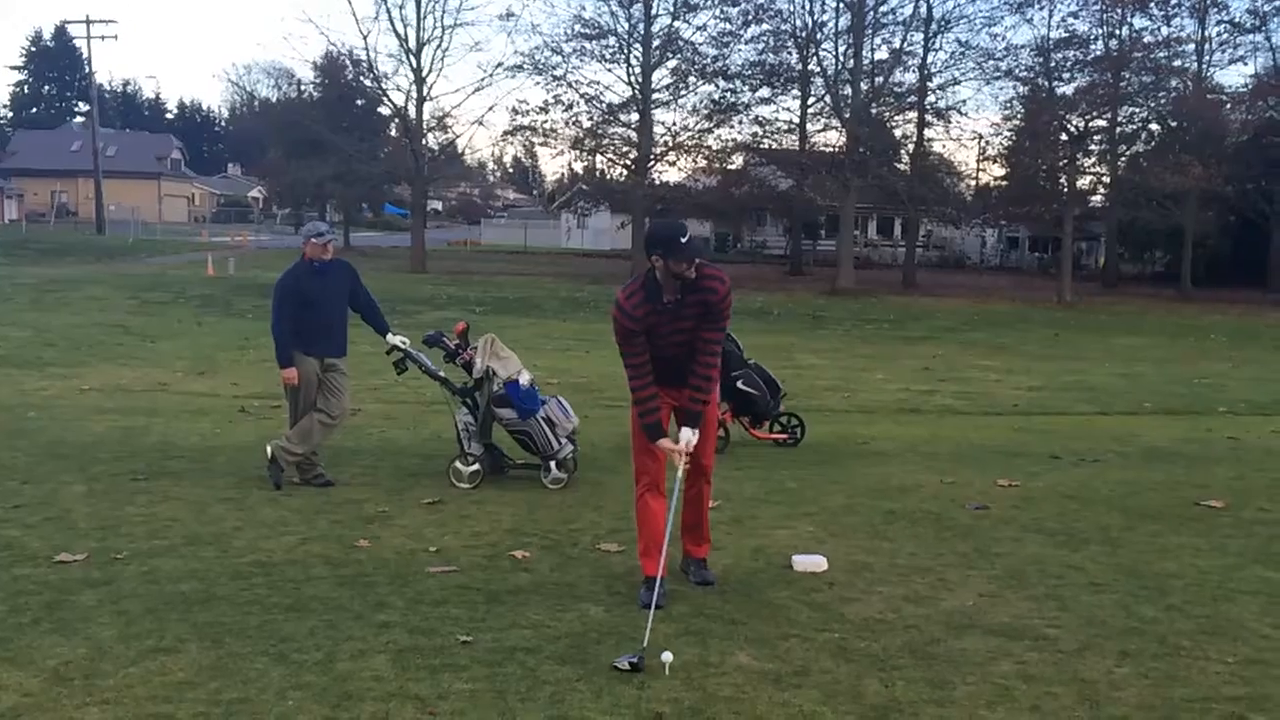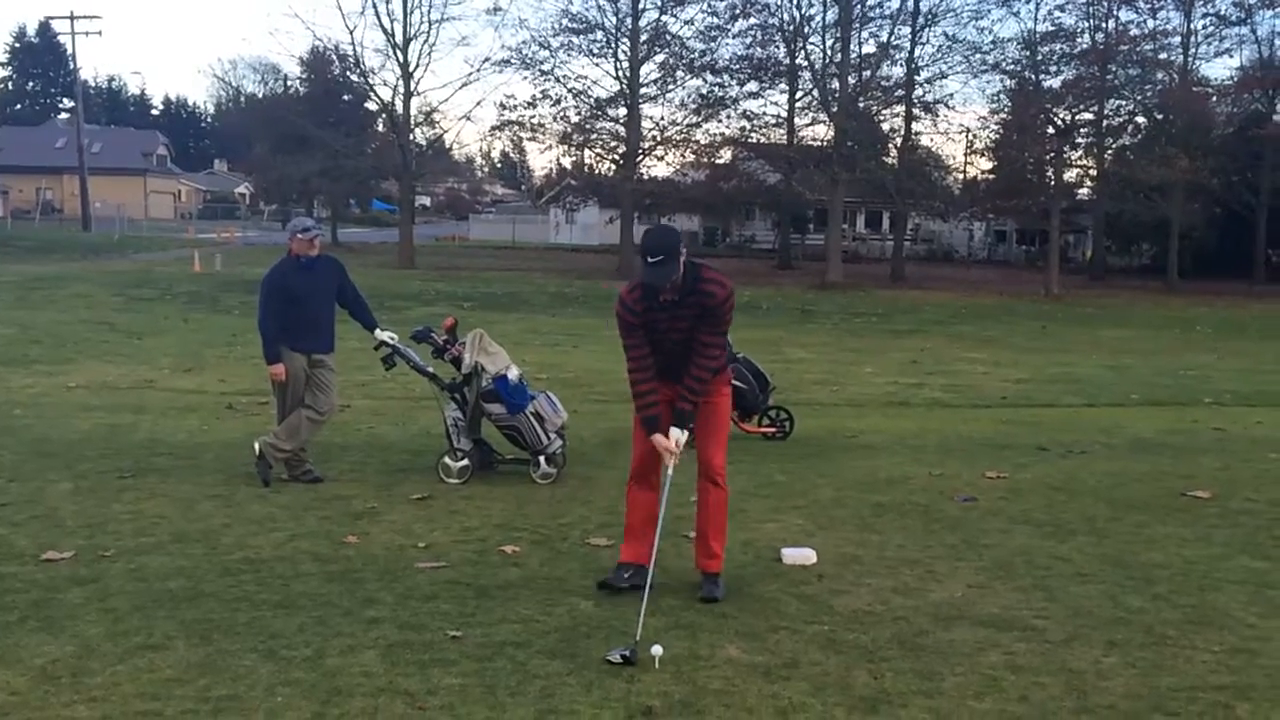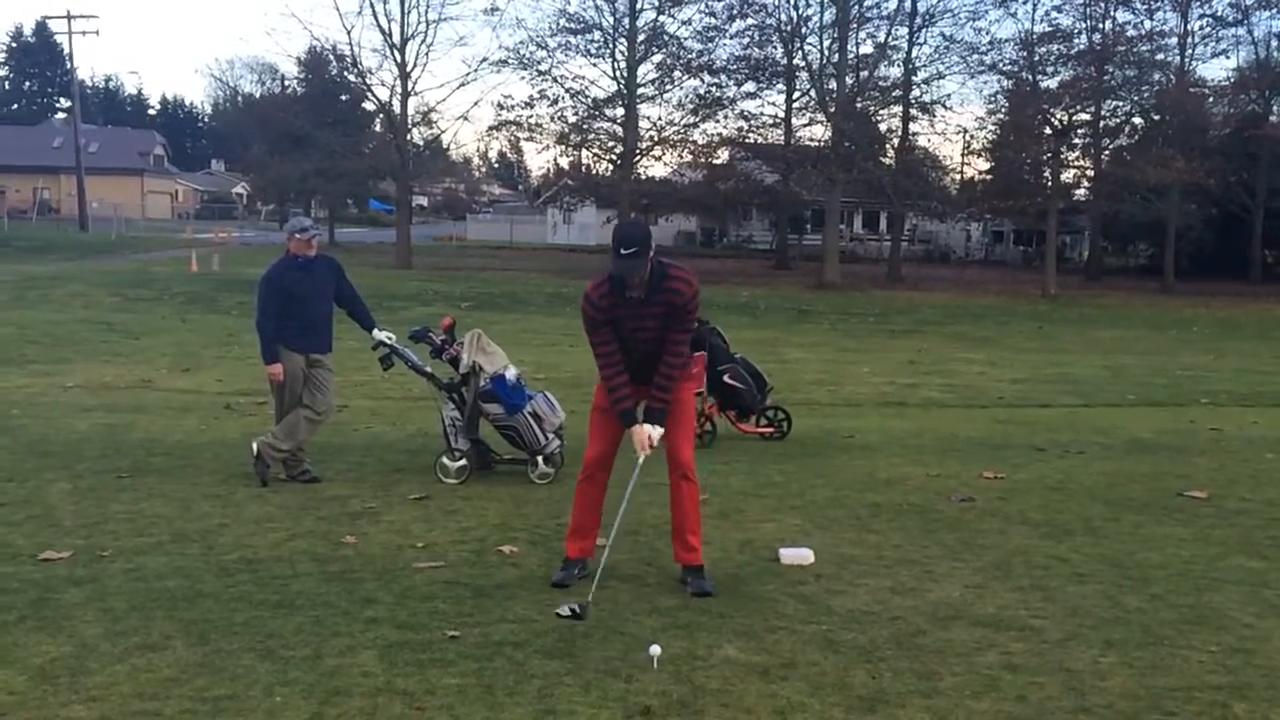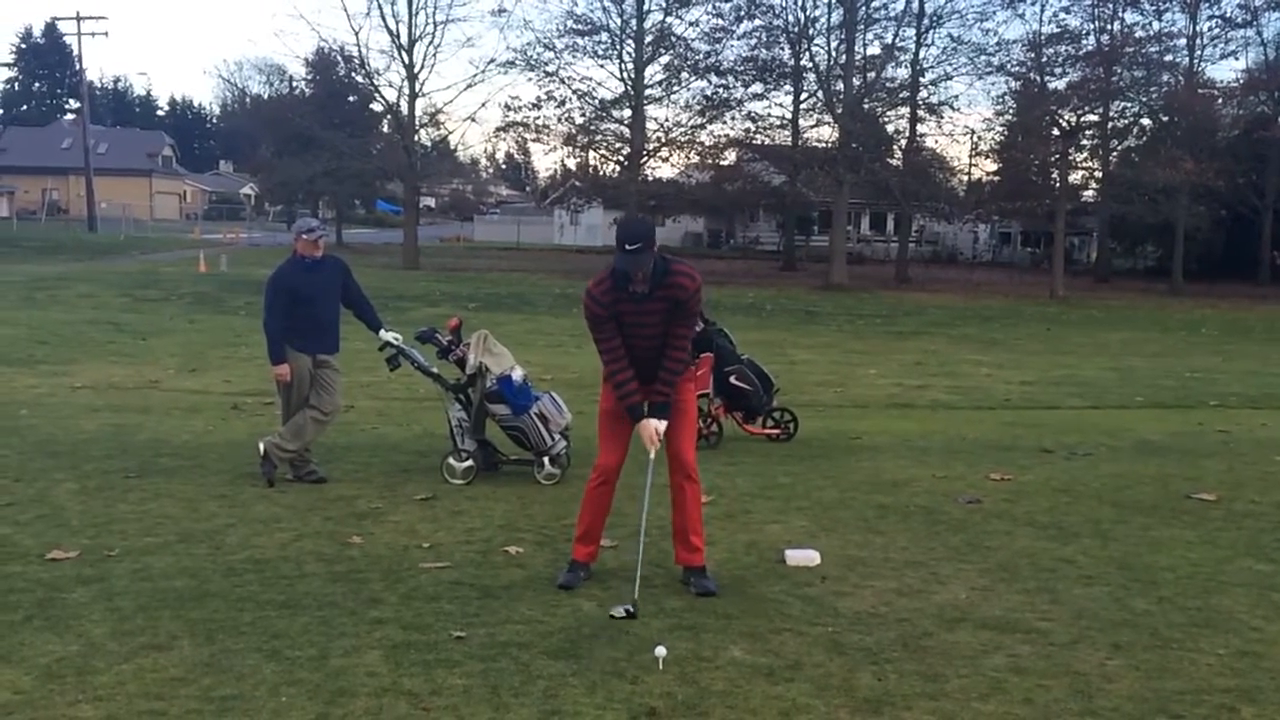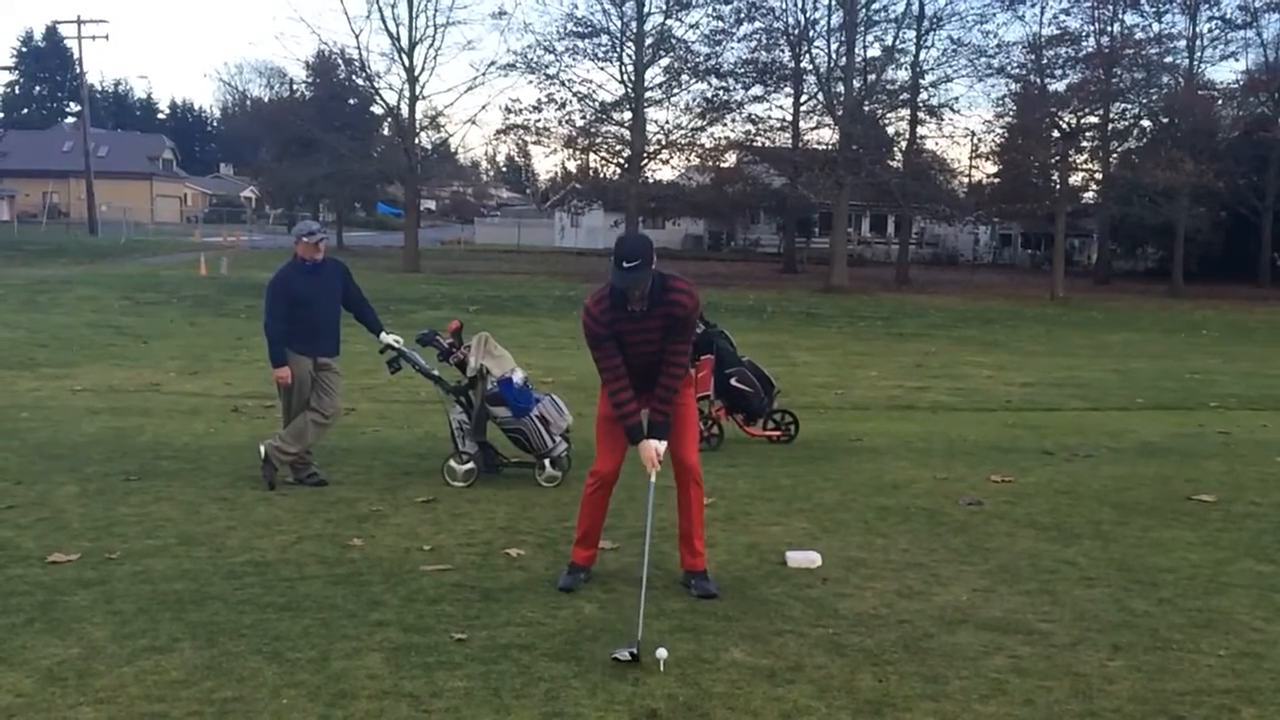
dt=1s
person 1, frame 1
left shoulder: (715, 285)
right shoulder: (629, 304)
left elbow: (708, 356)
right elbow: (638, 374)
left wrist: (692, 421)
right wrist: (657, 434)
left hip: (699, 383)
right hip: (653, 385)
left knee: (701, 468)
right knee: (649, 477)
left ankle: (695, 554)
right ankle: (652, 573)
person 1, frame 2
left shoulder: (717, 289)
right shoulder: (631, 299)
left elbow: (706, 358)
right elbow: (639, 367)
left wrist: (682, 422)
right wrist: (652, 429)
left hip: (709, 381)
right hip: (659, 380)
left knee: (712, 468)
right knee: (642, 466)
left ankle: (711, 570)
right ankle: (633, 563)
person 1, frame 3
left shoulder: (682, 287)
right shoulder: (597, 296)
left elbow: (675, 356)
right elbow: (609, 363)
left wrist: (657, 418)
right wrist: (631, 422)
left hip: (671, 379)
right hip: (618, 380)
left knee: (682, 463)
right knee: (594, 462)
left ankle: (692, 565)
right ankle: (576, 558)
person 1, frame 4
left shoulder: (686, 282)
right shoulder: (599, 293)
left elbow: (678, 350)
right elbow: (614, 360)
left wrist: (660, 409)
right wrist: (639, 416)
left hip: (674, 379)
right hip: (623, 381)
left knee: (684, 465)
right knee: (606, 466)
left ankle: (693, 564)
right ankle: (581, 559)
person 1, frame 5
left shoulder: (683, 298)
right shoulder: (597, 309)
left elbow: (674, 367)
right elbow: (613, 377)
left wrist: (658, 429)
right wrist: (638, 437)
left hip: (673, 385)
right hip: (623, 387)
left knee: (688, 467)
right knee: (604, 470)
left ankle: (695, 568)
right ankle: (581, 561)
person 2, frame 1
left shoulder: (344, 271)
right shoulder: (291, 279)
left elbow: (365, 304)
right elbow: (280, 325)
left wrist: (387, 333)
right wrist: (286, 364)
left hip: (333, 357)
right hip: (302, 357)
left knee: (335, 409)
right knee: (304, 415)
left ankle: (281, 452)
right ankle: (308, 470)
person 2, frame 2
left shoulder: (331, 267)
right shoulder: (278, 275)
left elbow: (353, 300)
right elbow: (267, 321)
left wrist: (375, 329)
right wrist: (273, 360)
left hip: (321, 353)
right hip: (290, 353)
left knee: (322, 405)
right knee: (292, 412)
left ankle: (269, 449)
right ankle: (296, 466)
person 2, frame 3
left shoulder: (329, 267)
right shoulder: (276, 275)
left elbow: (351, 300)
right elbow: (265, 321)
left wrist: (373, 329)
right wrist: (271, 360)
left hip: (318, 353)
right hip: (288, 353)
left knee: (320, 406)
right knee: (290, 411)
left ankle: (267, 449)
right ankle: (294, 466)
person 2, frame 4
left shoulder: (336, 267)
right shoulder: (283, 276)
left elbow: (357, 301)
right elbow: (272, 321)
left wrist: (380, 330)
right wrist: (278, 361)
left hip: (325, 354)
right hip: (295, 353)
left knee: (326, 406)
right knee: (297, 412)
left ankle: (274, 449)
right ankle: (301, 466)
person 2, frame 5
left shoulder: (337, 270)
right shoulder: (284, 279)
left elbow: (358, 304)
right elbow: (273, 324)
left wrist: (380, 332)
right wrist: (279, 363)
left hip: (325, 356)
right hip: (295, 356)
left knee: (327, 409)
right knee: (297, 415)
left ankle: (274, 452)
right ankle: (302, 468)
